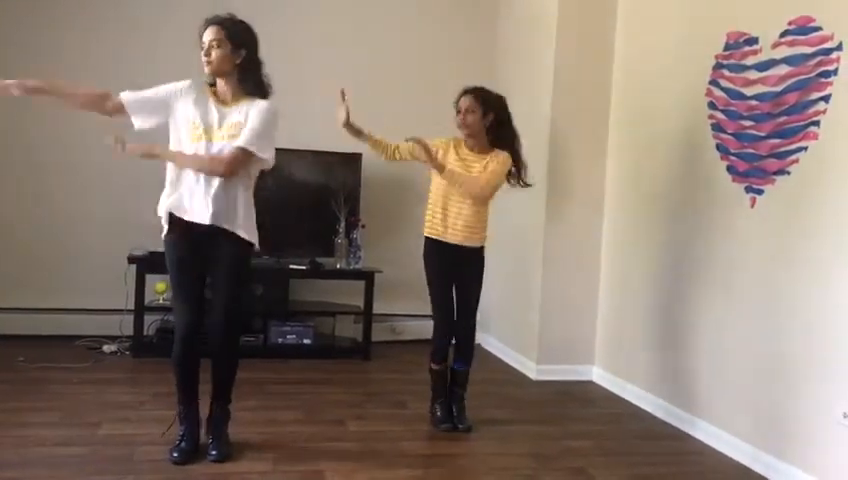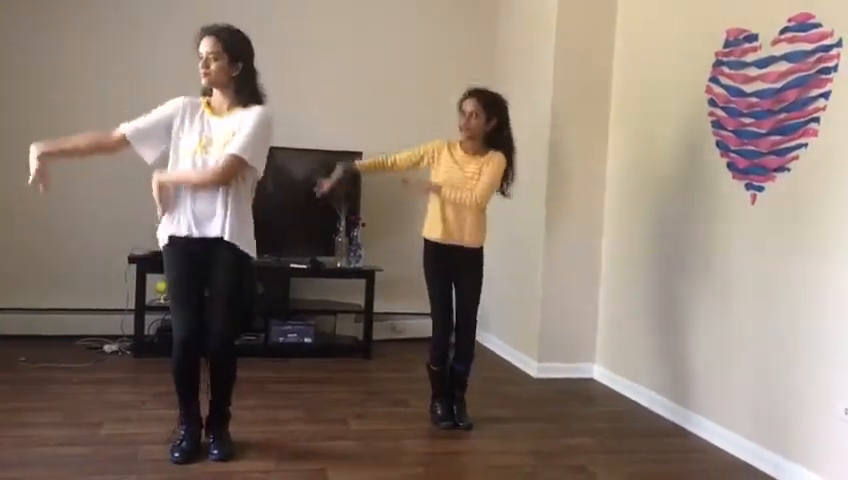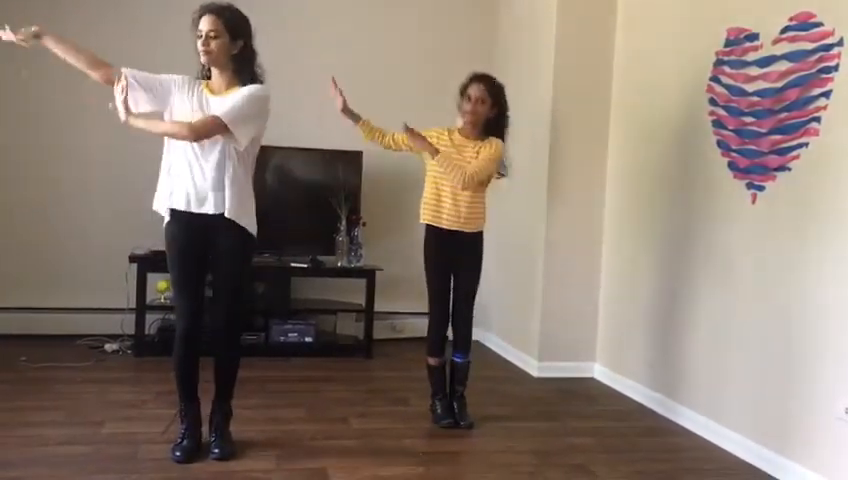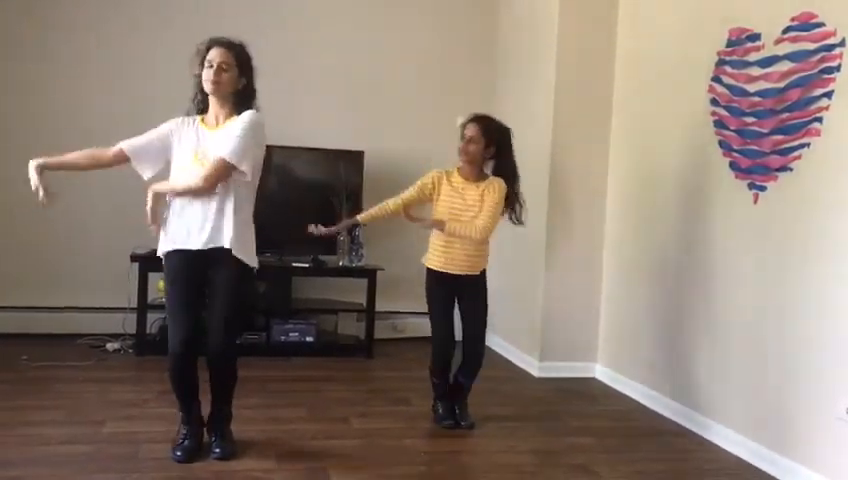
dt=0.5s
person 1, frame 1
left shoulder: (261, 109)
right shoulder: (185, 94)
left elbow: (227, 165)
right elbow: (109, 103)
left wrist: (156, 151)
left hip: (232, 230)
right hip: (184, 224)
left knee: (224, 330)
right knee: (187, 326)
left ankle: (218, 424)
right ankle: (187, 424)
person 1, frame 2
left shoulder: (256, 117)
right shoulder: (182, 110)
left elbow: (220, 175)
right elbow: (114, 139)
left wrist: (164, 180)
right wrist: (49, 150)
left hip: (229, 241)
right hip: (182, 237)
left knee: (220, 337)
right knee: (186, 334)
left ankle: (218, 424)
right ankle: (189, 424)
person 1, frame 3
left shoulder: (253, 96)
right shoulder: (179, 88)
left elbow: (196, 130)
right elbow: (104, 73)
left wrist: (133, 119)
left hip: (230, 221)
right hip: (183, 217)
left knee: (226, 323)
right knee: (187, 322)
left ankle: (220, 423)
right ankle: (189, 423)
person 1, frame 4
left shoulder: (249, 122)
right shoulder: (179, 128)
left elbow: (208, 180)
right elbow: (111, 155)
left wrist: (158, 190)
right wrist: (45, 163)
left hip: (230, 251)
right hip: (182, 248)
left knee: (220, 344)
right knee: (181, 343)
left ankle: (220, 425)
right ankle: (190, 425)
person 2, frame 1
left shoulder: (501, 159)
right shoulder: (444, 146)
left elbow: (476, 190)
right elbow: (392, 151)
left wrist: (437, 165)
right wrist: (352, 128)
left hip: (472, 252)
right hip: (438, 246)
left knee: (466, 327)
right knee: (444, 325)
left ankle: (458, 401)
right ankle: (439, 401)
person 2, frame 2
left shoulder: (495, 159)
right shoulder: (436, 150)
left elbow: (476, 199)
right elbow: (390, 162)
left wrist: (433, 188)
right wrist: (346, 168)
left hip: (470, 252)
right hip: (437, 247)
left knee: (466, 329)
right knee: (443, 326)
left ankle: (457, 398)
right ankle: (439, 398)
person 2, frame 3
left shoulder: (493, 147)
right shoulder: (435, 135)
left elbow: (466, 178)
right elbow: (385, 139)
left wrist: (431, 149)
right wrist: (349, 112)
left hip: (470, 239)
right hip: (437, 234)
left knee: (462, 318)
right knee: (439, 316)
left ankle: (458, 397)
right ankle: (438, 397)
person 2, frame 4
left shoulder: (496, 187)
right shoulder: (438, 179)
left elbow: (480, 232)
right elbow: (395, 204)
left wrist: (434, 223)
right wrist: (347, 223)
left hip: (473, 277)
right hip: (439, 273)
left knee: (475, 348)
right knee: (443, 343)
left ankle: (458, 400)
right ankle: (441, 400)
